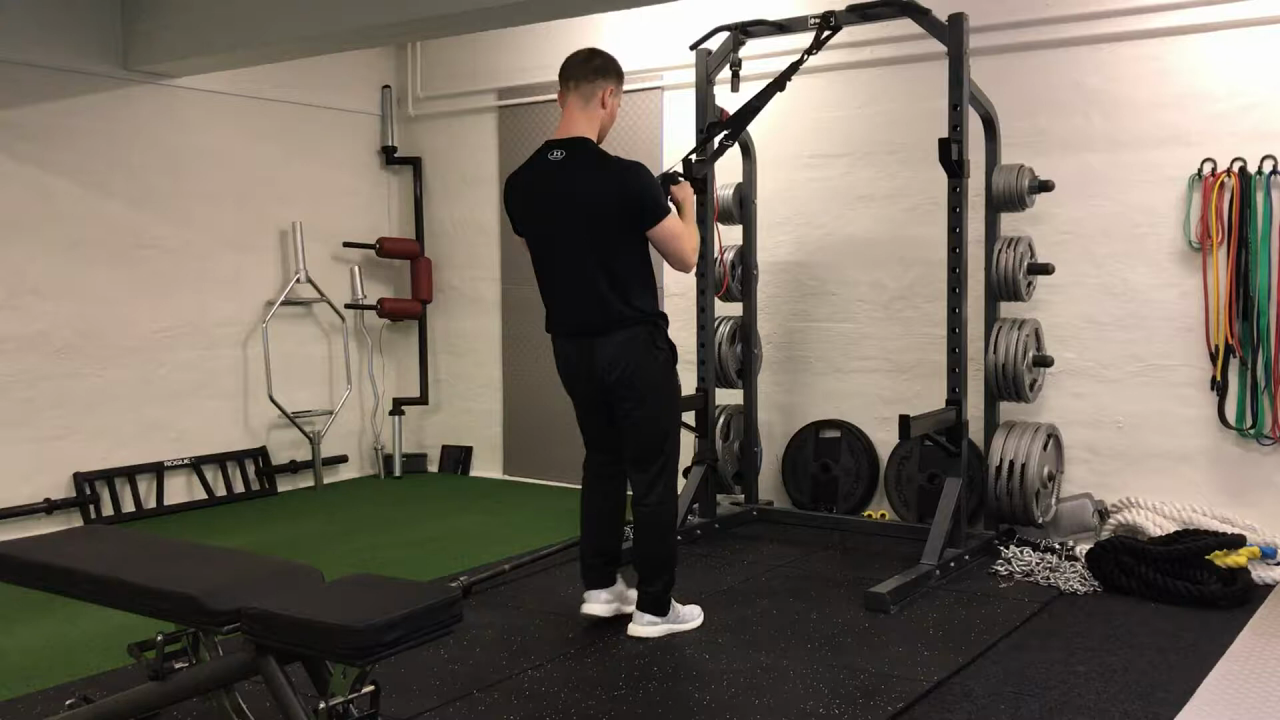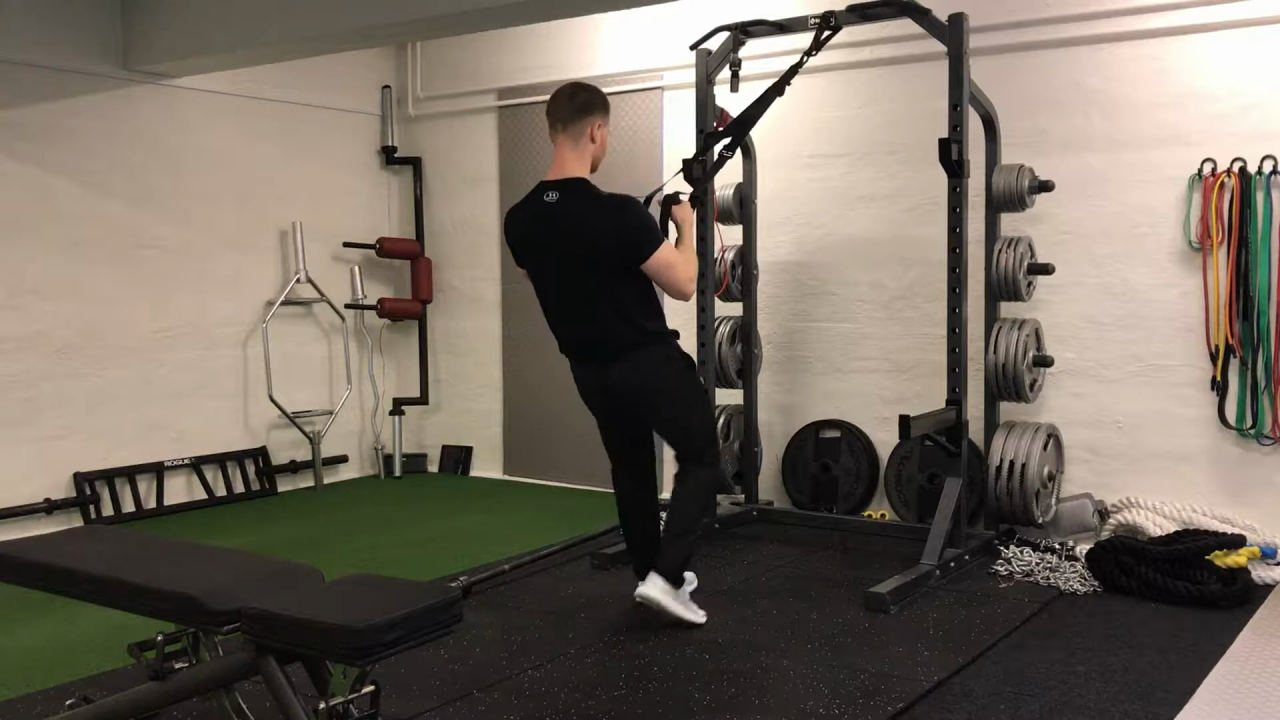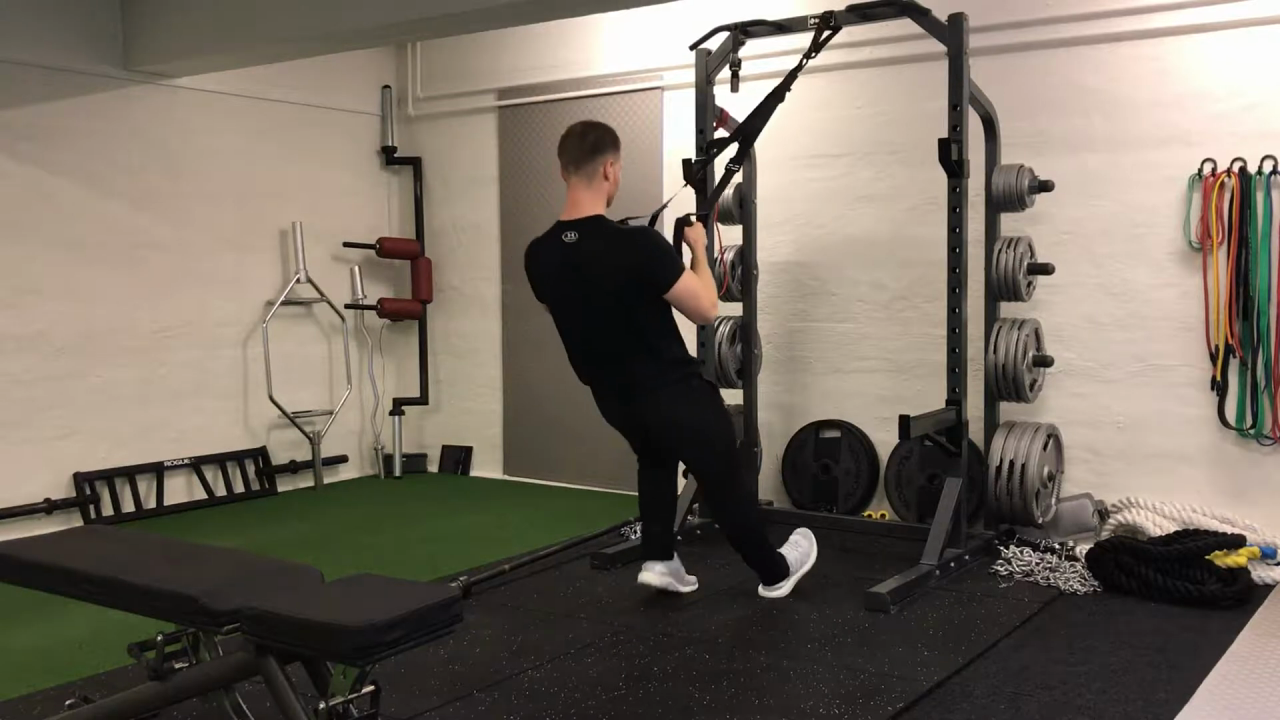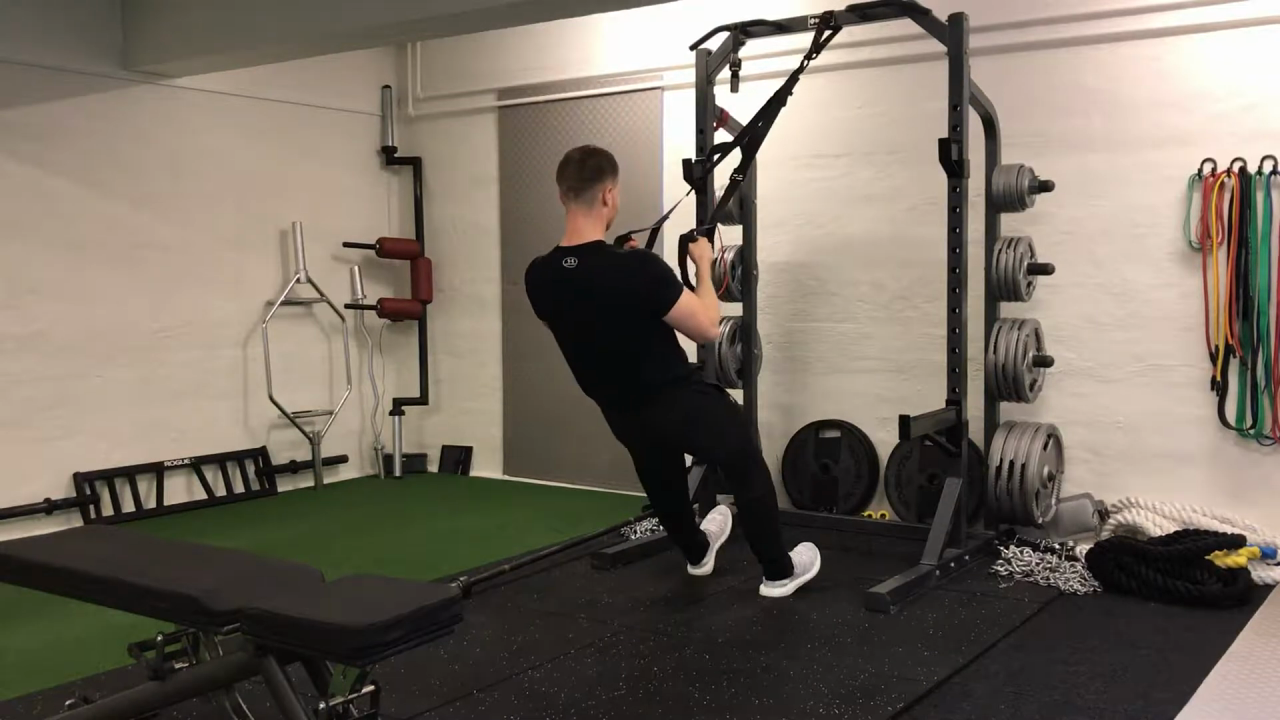
dt=0.5s
person 1, frame 1
left shoulder: (521, 184)
right shoulder: (624, 177)
right elbow: (685, 257)
right wrist: (685, 205)
left hip: (572, 347)
right hip: (632, 346)
left knee: (603, 464)
right knee: (653, 476)
left ankle: (600, 586)
right ankle: (654, 607)
person 1, frame 2
left shoulder: (520, 220)
right shoulder: (616, 214)
right elbow: (683, 285)
right wrist: (685, 228)
left hip: (590, 370)
right hip: (648, 363)
left knee: (631, 472)
right knee: (700, 461)
left ankle: (655, 573)
right ankle: (666, 574)
person 1, frame 3
left shoulder: (540, 257)
right shoulder: (637, 245)
right elbow: (705, 310)
right wrist: (699, 250)
left hip: (614, 400)
right hip: (672, 394)
left knee: (656, 458)
right knee: (725, 484)
left ankle: (659, 560)
right ankle: (775, 572)
person 1, frame 4
left shoulder: (540, 278)
right shoulder: (637, 269)
right elbow: (706, 328)
right wrist: (703, 266)
left hip: (623, 414)
right hip: (681, 403)
left knee: (662, 475)
right knee: (746, 469)
left ankle: (696, 549)
right ankle: (779, 570)
